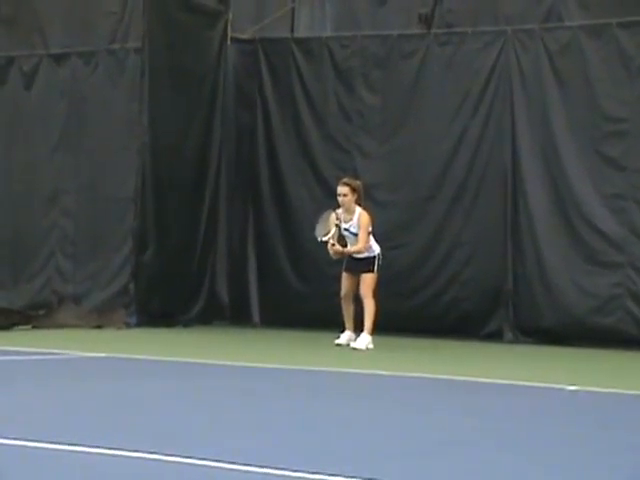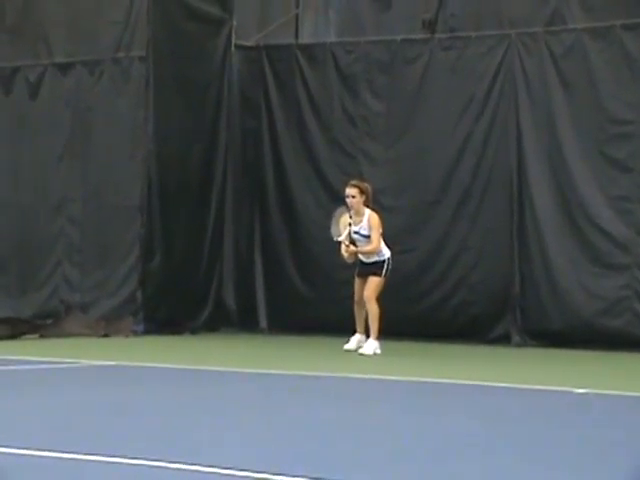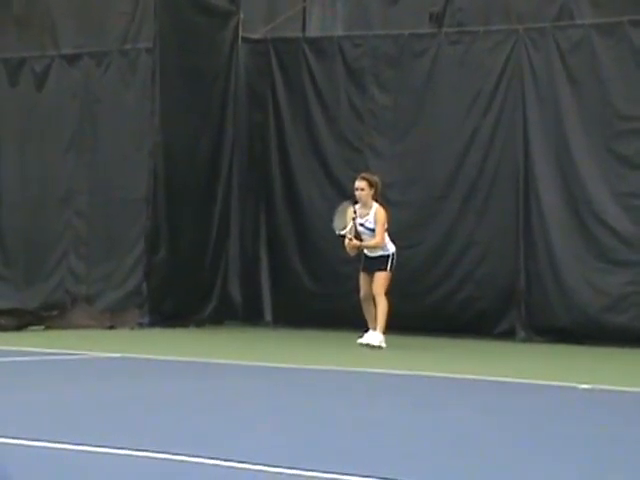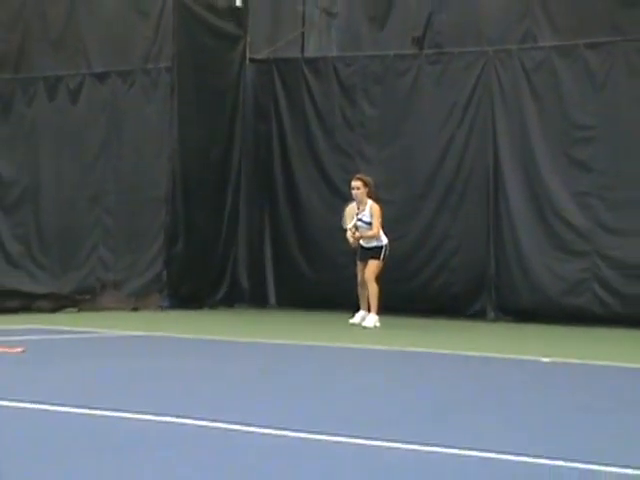
dt=0.5s
person 1, frame 1
left shoulder: (363, 216)
right shoulder: (336, 215)
left elbow: (362, 247)
right elbow: (332, 241)
left wrist: (343, 251)
right wrist: (333, 249)
left hip: (370, 257)
right hip: (352, 257)
left knee: (366, 293)
right knee: (345, 295)
left ankle: (366, 336)
right ankle: (349, 332)
person 1, frame 2
left shoulder: (372, 218)
right shoulder: (346, 219)
left elbow: (375, 247)
right elbow: (344, 244)
left wrist: (356, 250)
right wrist: (347, 253)
left hip: (380, 260)
right hip: (363, 261)
left knee: (369, 297)
right knee: (358, 299)
left ankle: (373, 342)
right ankle: (360, 336)
person 1, frame 3
left shoulder: (379, 212)
right shoulder: (353, 211)
left elbow: (379, 241)
right elbow: (350, 236)
left wrist: (359, 245)
right wrist: (350, 245)
left hip: (385, 255)
right hip: (368, 256)
left knee: (378, 291)
right knee: (364, 295)
left ankle: (379, 335)
right ankle: (372, 331)
person 1, frame 4
left shoulder: (374, 207)
left elbow: (376, 232)
right elbow: (349, 230)
left wrist: (360, 235)
right wrist: (351, 238)
left hip: (378, 246)
right hip: (364, 246)
left knee: (369, 277)
right knee: (361, 280)
left ankle: (373, 316)
right ankle: (363, 311)
